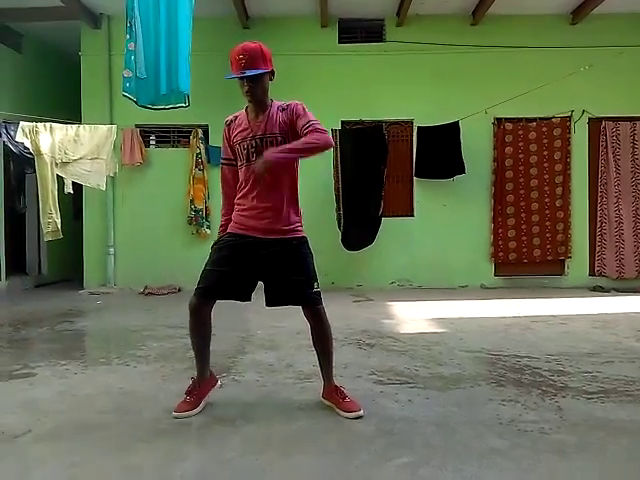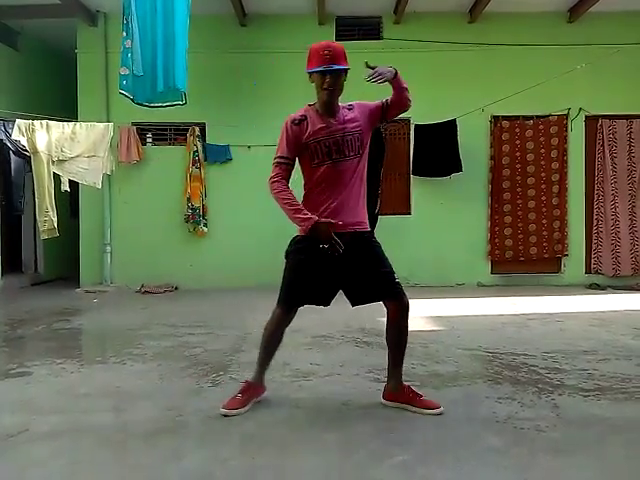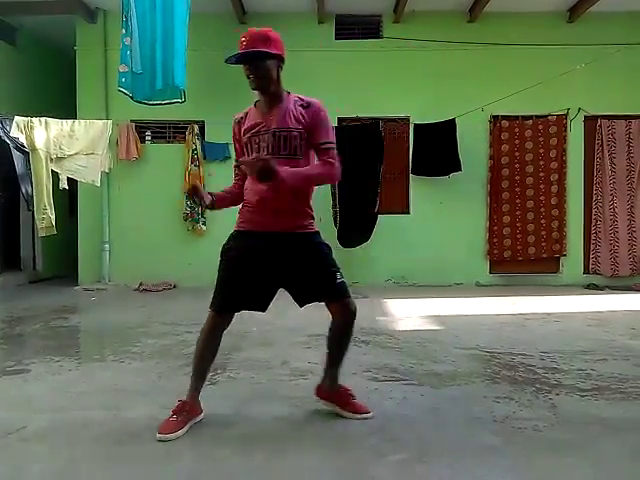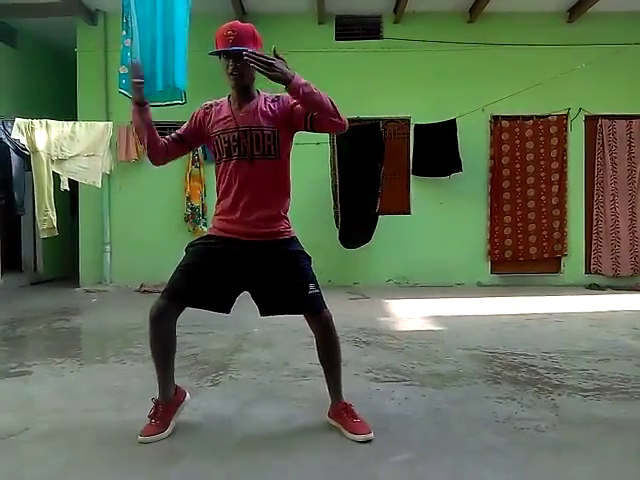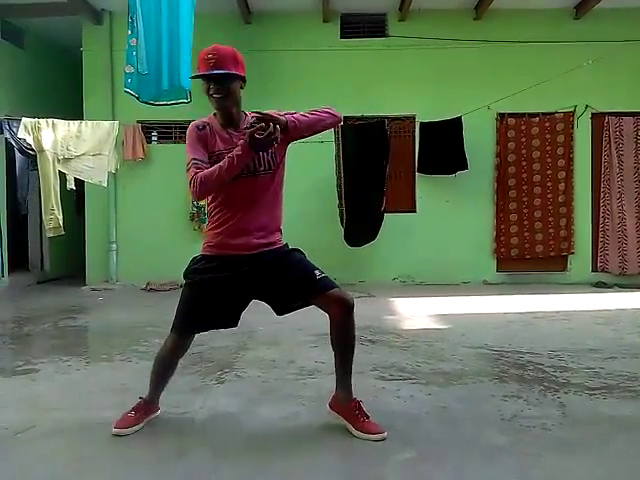
dt=1s
person 1, frame 1
left shoulder: (292, 112)
right shoulder: (232, 126)
left elbow: (324, 139)
left wrist: (273, 157)
right wrist: (224, 229)
left hip: (286, 235)
right hip: (240, 234)
left knee: (314, 308)
right knee: (198, 303)
left ankle: (330, 387)
right ankle: (203, 378)
person 1, frame 2
left shoulder: (363, 113)
right shoulder: (296, 124)
left elbow: (404, 103)
right elbow: (277, 181)
left wrist: (394, 77)
right wrist: (310, 222)
left hip: (358, 235)
right hip: (314, 235)
left knee: (398, 304)
right knee: (284, 311)
left ankle: (396, 387)
right ankle: (255, 382)
person 1, frame 3
left shoulder: (311, 110)
right shoulder: (243, 122)
left elbow: (330, 170)
right elbow: (242, 185)
left wrist: (278, 173)
right wrist: (212, 199)
left hip: (301, 235)
right hip: (251, 235)
left knee: (345, 309)
right knee: (218, 318)
left ankle: (331, 385)
right ankle: (191, 402)
person 1, frame 4
left shoulder: (284, 106)
right shoulder: (208, 115)
left elbow: (337, 124)
right elbow: (159, 155)
left wrist: (292, 81)
right wrist: (140, 106)
left hip: (277, 243)
right hip: (225, 240)
left knee: (321, 319)
right knee: (162, 312)
left ankle: (340, 407)
right ankle: (168, 398)
person 1, frame 5
left shoulder: (275, 125)
right shoulder: (200, 130)
left elbow: (332, 116)
right elbow: (199, 187)
left wrist: (284, 124)
right wrist: (246, 149)
left hip: (272, 251)
right hip: (221, 257)
left knee: (341, 304)
right knee: (179, 338)
left ankle: (344, 399)
right ankle: (149, 401)
